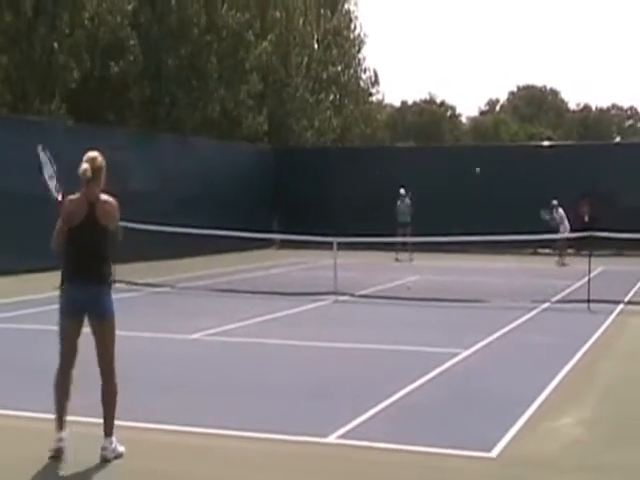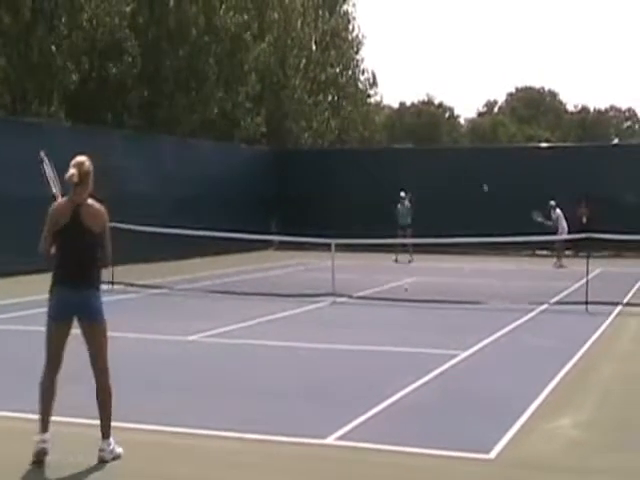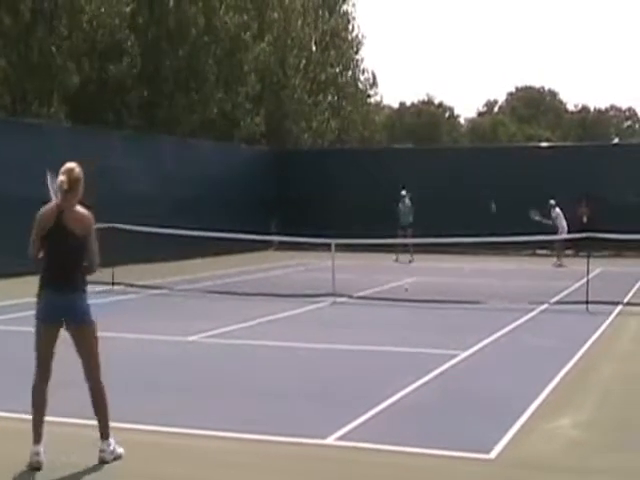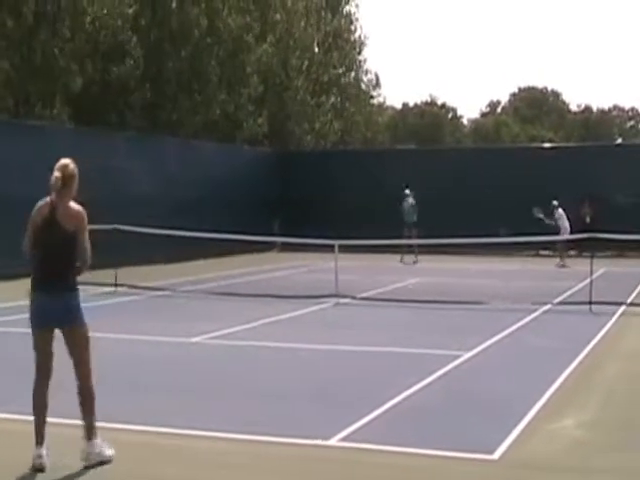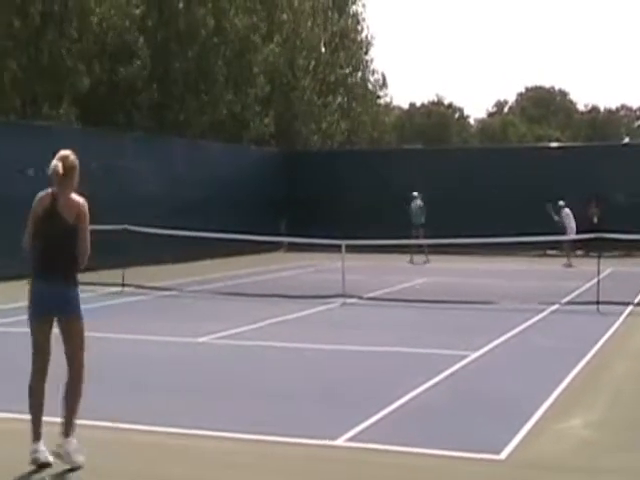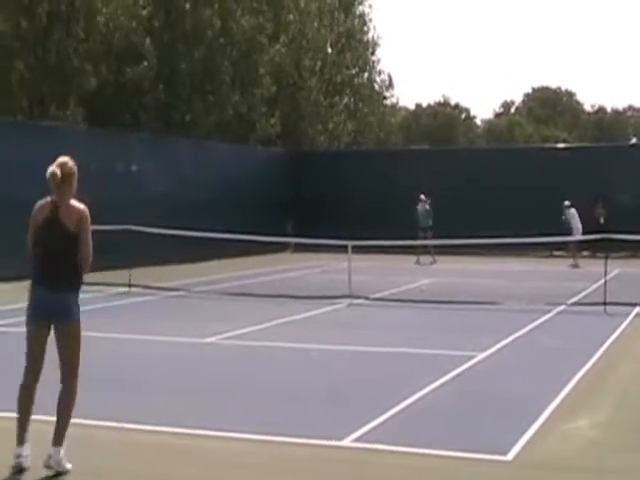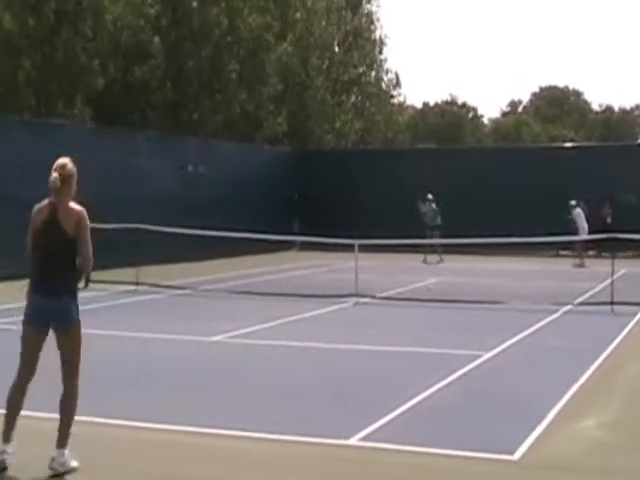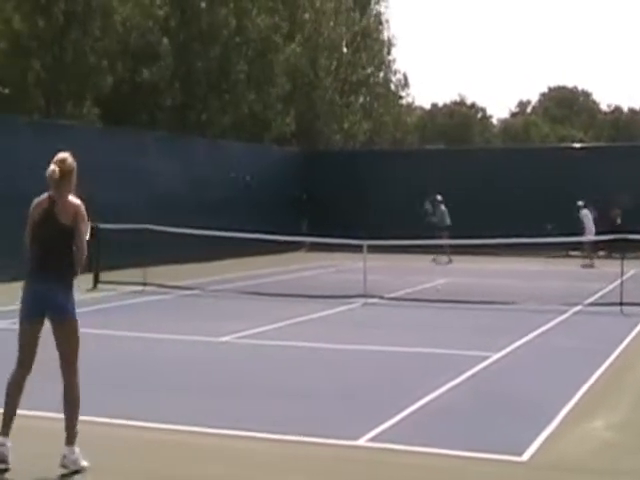
dt=0.1s
person 1, frame 1
left shoulder: (69, 204)
right shoulder: (111, 206)
left elbow: (56, 244)
left hip: (72, 290)
right hip: (99, 292)
left knee: (66, 364)
right knee: (107, 369)
left ankle: (60, 433)
right ankle: (109, 442)
person 1, frame 2
left shoulder: (56, 209)
right shoulder: (98, 211)
left elbow: (44, 249)
right elbow: (107, 258)
left hip: (61, 293)
right hip: (88, 295)
left knee: (51, 368)
right knee: (101, 371)
left ankle: (43, 438)
right ankle: (106, 443)
person 1, frame 3
left shoulder: (44, 213)
right shoulder: (84, 216)
left elbow: (33, 253)
right elbow: (93, 263)
left hip: (47, 297)
right hip: (73, 298)
left knee: (42, 374)
right knee: (93, 375)
left ankle: (37, 448)
right ankle: (106, 443)
person 1, frame 4
left shoulder: (39, 208)
right shoulder: (77, 213)
left elbow: (28, 251)
right elbow: (84, 262)
left hip: (40, 297)
right hip: (65, 298)
left knee: (42, 376)
right knee: (83, 375)
left ankle: (39, 451)
right ankle: (92, 445)
person 1, frame 5
left shoulder: (40, 199)
right shoulder: (79, 204)
left elbow: (28, 244)
right elbow: (83, 254)
left hip: (39, 289)
right hip: (64, 290)
left knee: (39, 370)
right knee: (76, 370)
left ankle: (37, 446)
right ankle: (67, 442)
person 1, frame 6
left shoulder: (40, 208)
right shoulder: (80, 211)
left elbow: (31, 250)
right elbow: (86, 260)
left hip: (39, 294)
right hip: (65, 297)
left knee: (31, 374)
right knee: (69, 378)
left ankle: (21, 450)
right ankle: (56, 453)
person 1, frame 7
left shoulder: (38, 210)
right shoulder: (79, 214)
left elbow: (31, 252)
right elbow: (87, 263)
left hip: (36, 298)
right hip: (64, 301)
right knee: (71, 381)
right ankle: (61, 453)
person 1, frame 8
left shoulder: (37, 204)
right shoulder: (75, 206)
left elbow: (29, 246)
right elbow: (81, 255)
left hip: (33, 289)
right hip: (59, 292)
right knee: (70, 375)
right ankle: (70, 451)
